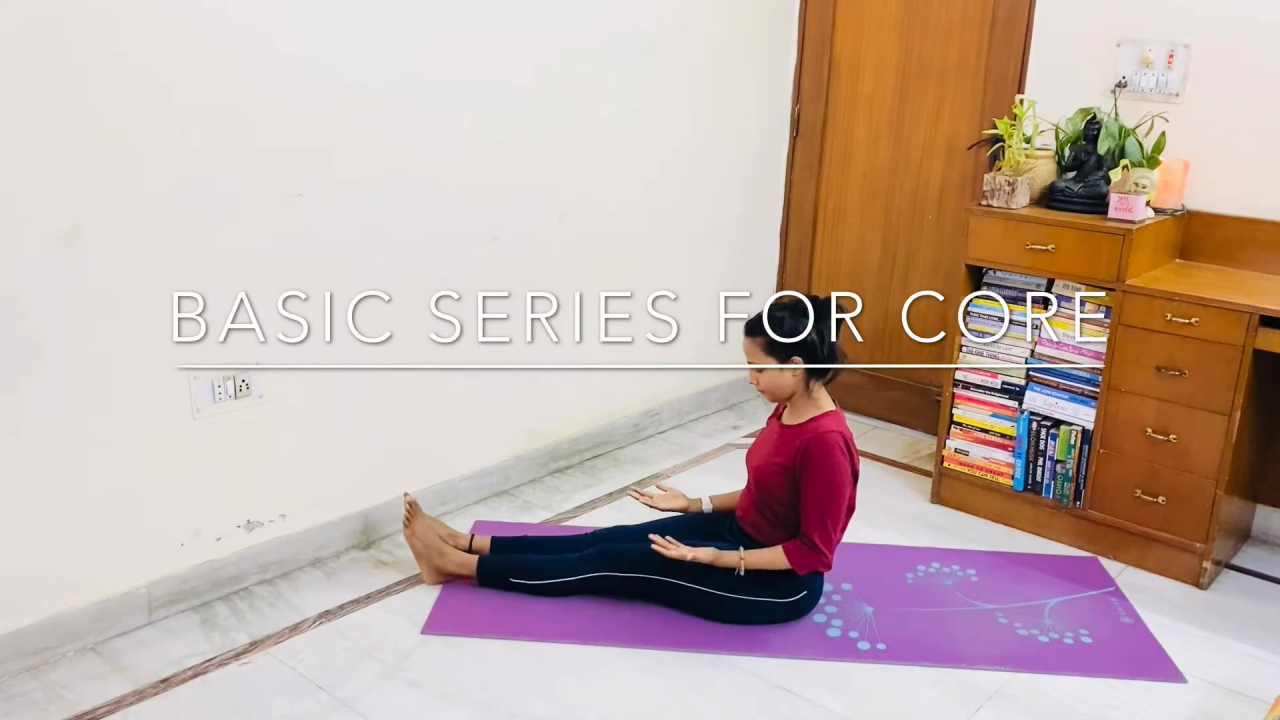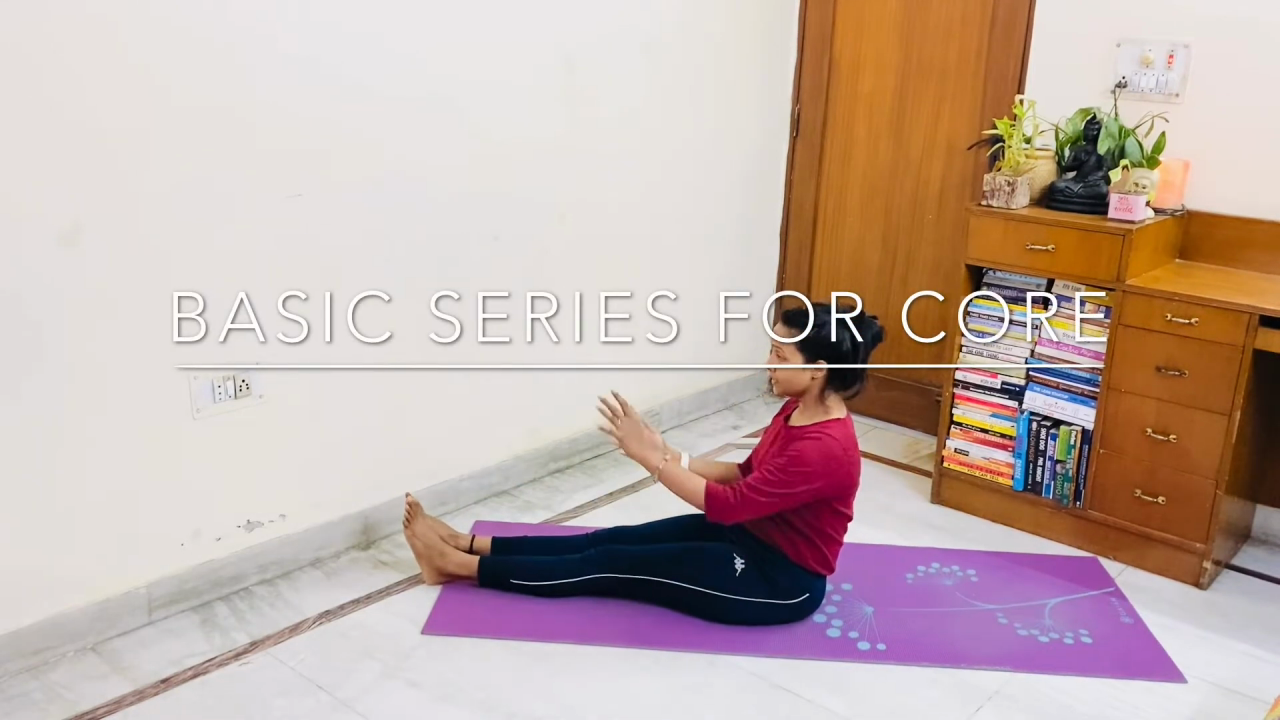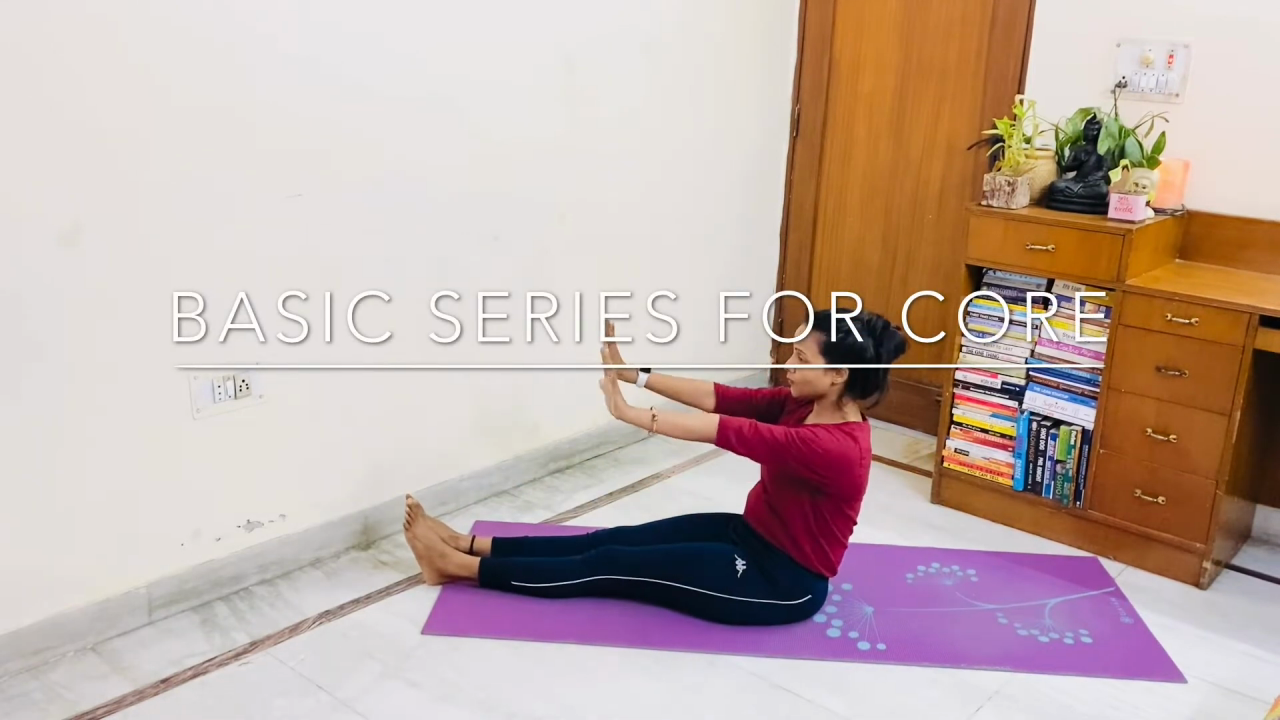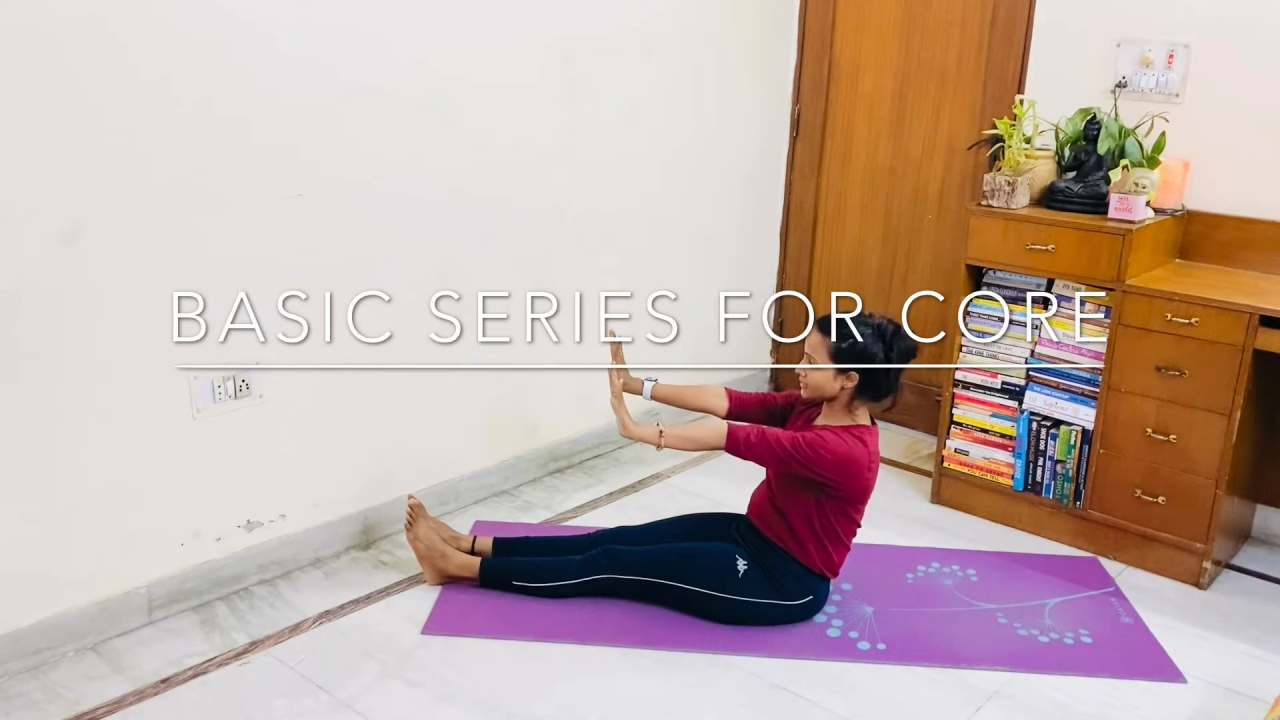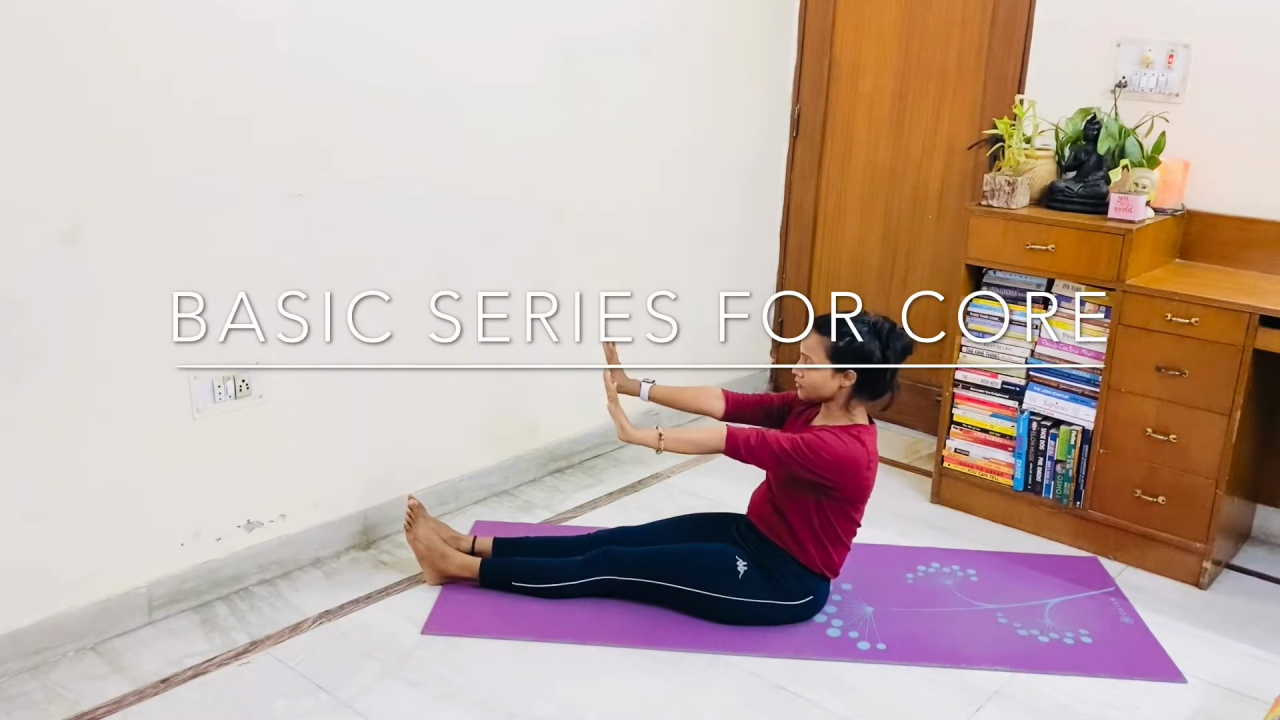
dt=0.4s
person 1, frame 1
left shoulder: (825, 441)
right shoulder: (791, 410)
left elbow: (813, 551)
left wrist: (719, 558)
right wrist: (695, 504)
left hip: (780, 586)
right hip: (747, 534)
left knee: (613, 563)
right knee: (610, 541)
left ankle: (457, 564)
right ankle: (466, 544)
person 1, frame 2
left shoulder: (826, 447)
right shoulder: (799, 408)
left elbow: (730, 503)
right elbow: (751, 474)
left wrist: (651, 457)
right wrist: (670, 457)
left hip: (782, 582)
right hip: (760, 540)
left knee: (616, 563)
right knee: (615, 540)
left ankle: (458, 566)
right ankle: (469, 544)
person 1, frame 3
left shoulder: (836, 448)
right shoulder: (806, 404)
left elbow: (729, 431)
right elbow: (722, 398)
left wrist: (633, 413)
right wrist: (633, 374)
left hip: (783, 582)
right hip: (754, 536)
left knee: (614, 565)
right knee: (615, 540)
left ankle: (459, 566)
right ankle: (469, 545)
person 1, frame 4
left shoulder: (846, 451)
right shoulder: (815, 407)
left elbow: (739, 437)
right elbow: (729, 402)
left wrist: (641, 431)
right wrist: (639, 386)
left hip: (784, 582)
right hip: (756, 536)
left knee: (615, 564)
right knee: (617, 540)
left ankle: (460, 566)
right ankle: (469, 544)
person 1, frame 5
left shoulder: (845, 451)
right shoulder: (813, 408)
left elbow: (736, 441)
right elbow: (726, 403)
left wrist: (639, 434)
right wrist: (636, 387)
left hip: (785, 583)
right hip: (756, 536)
left knee: (615, 564)
right knee: (616, 540)
left ankle: (461, 567)
right ankle: (470, 545)
